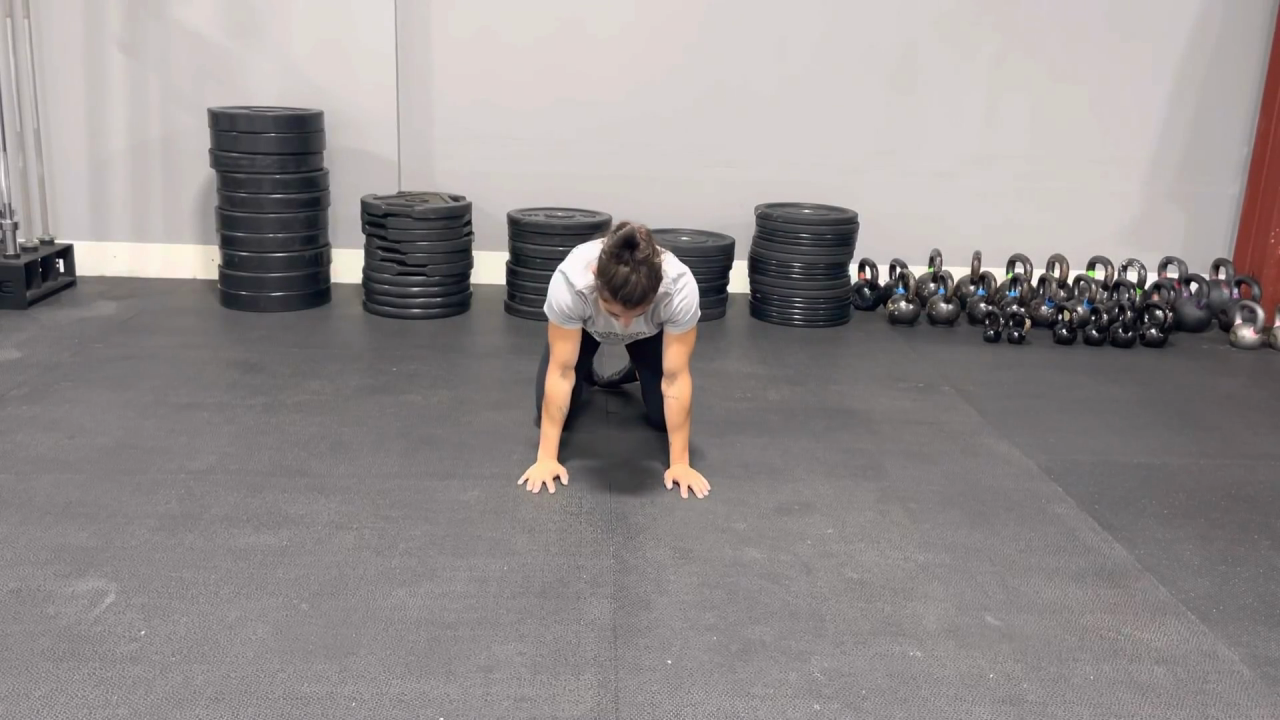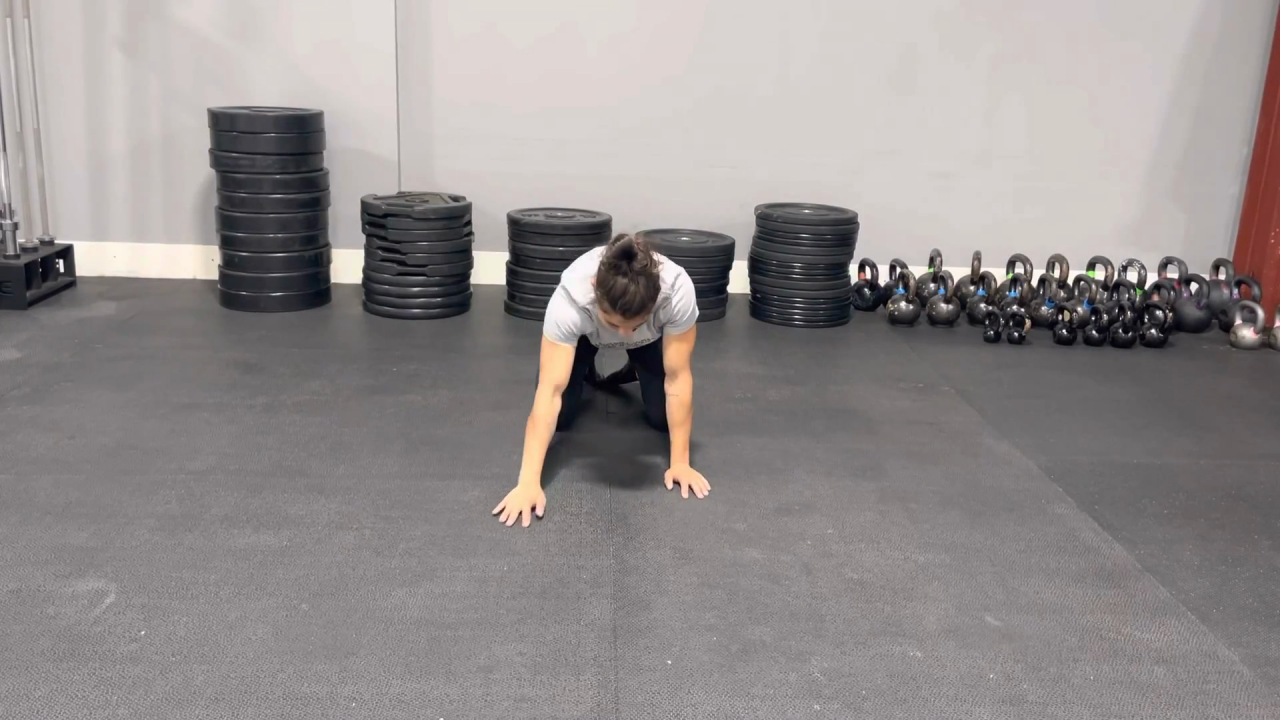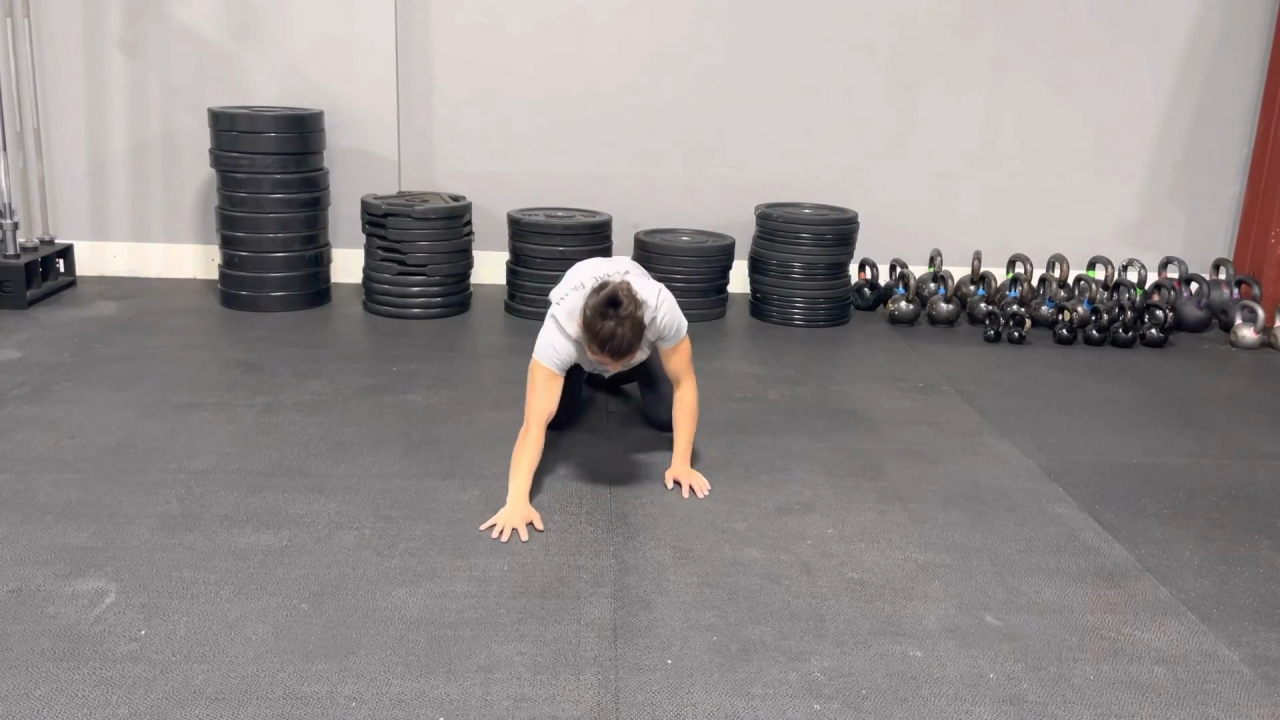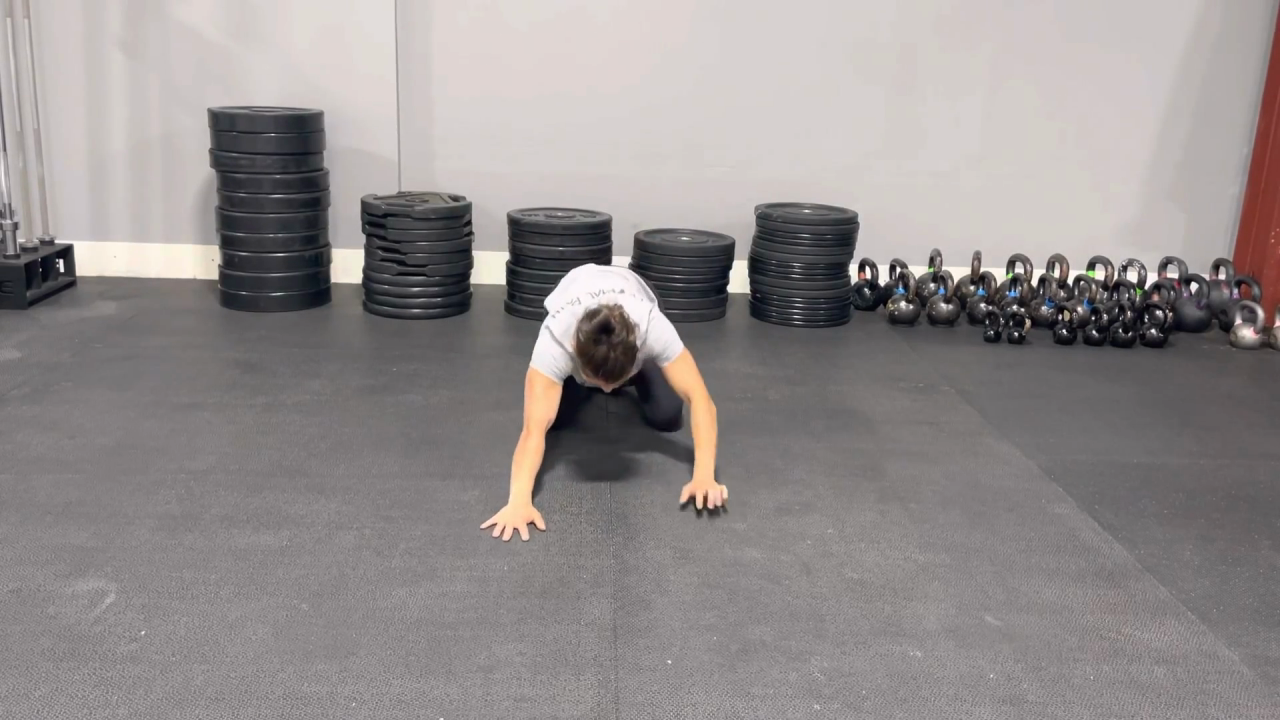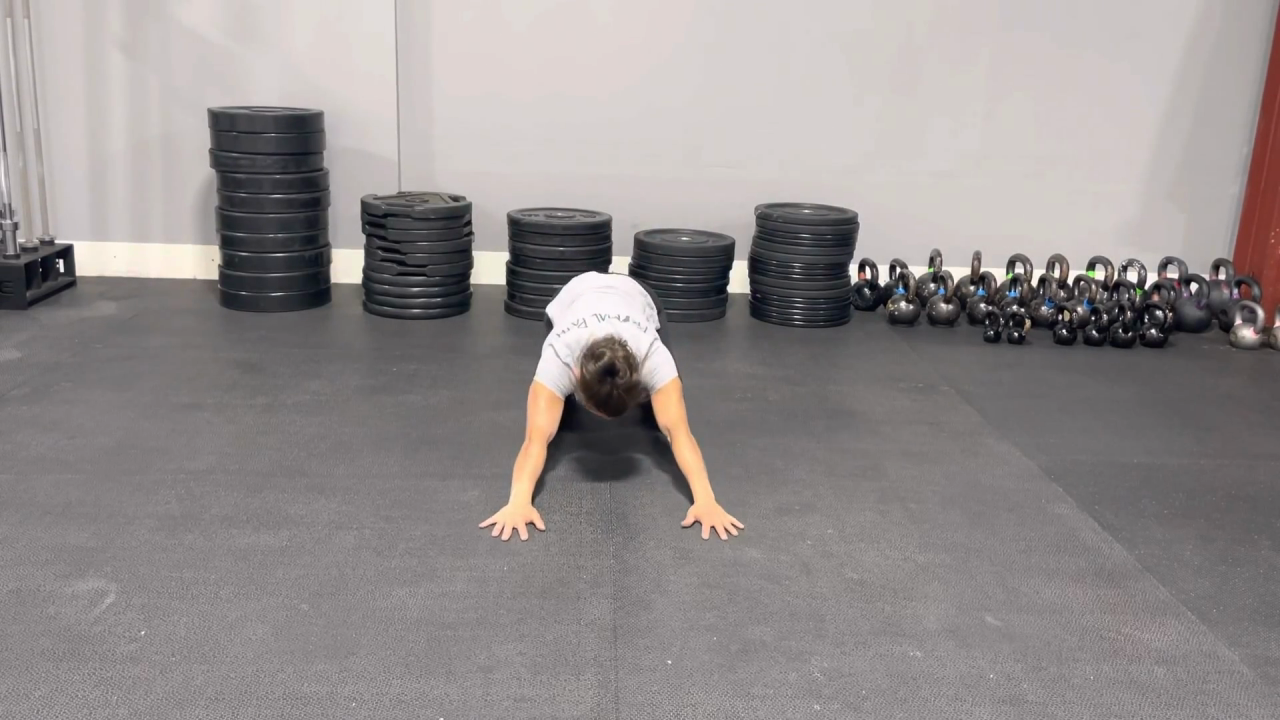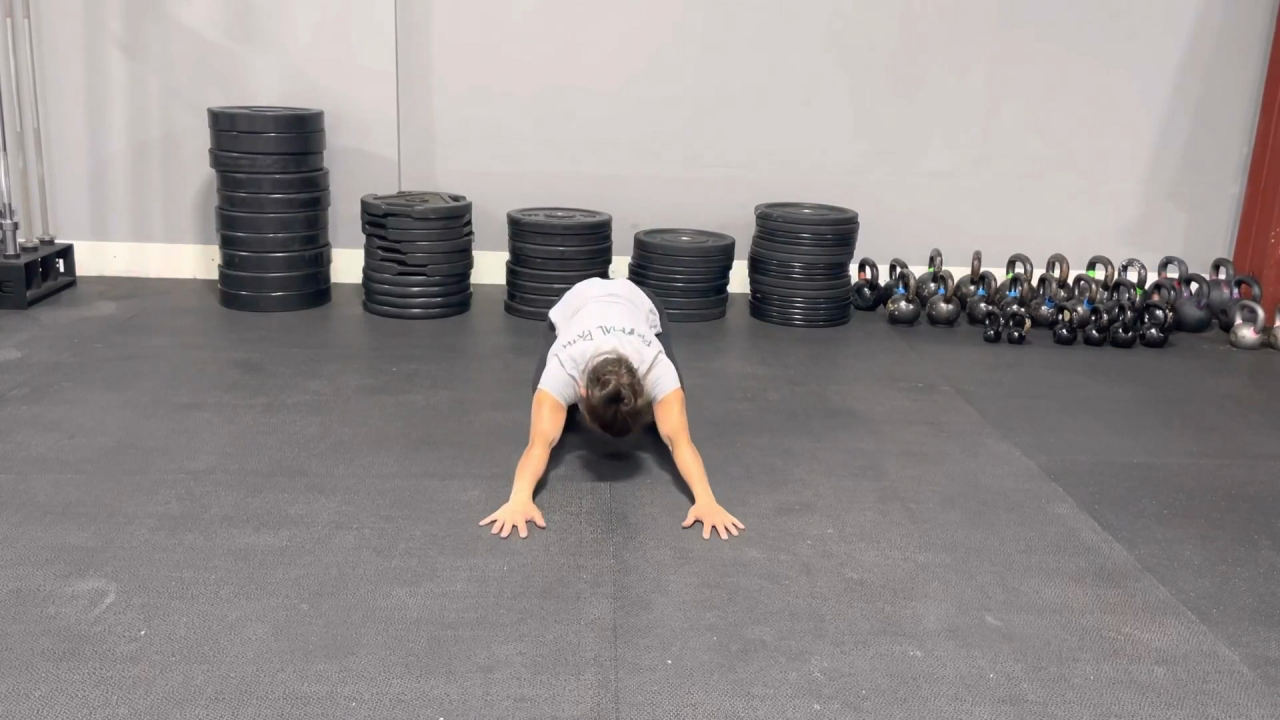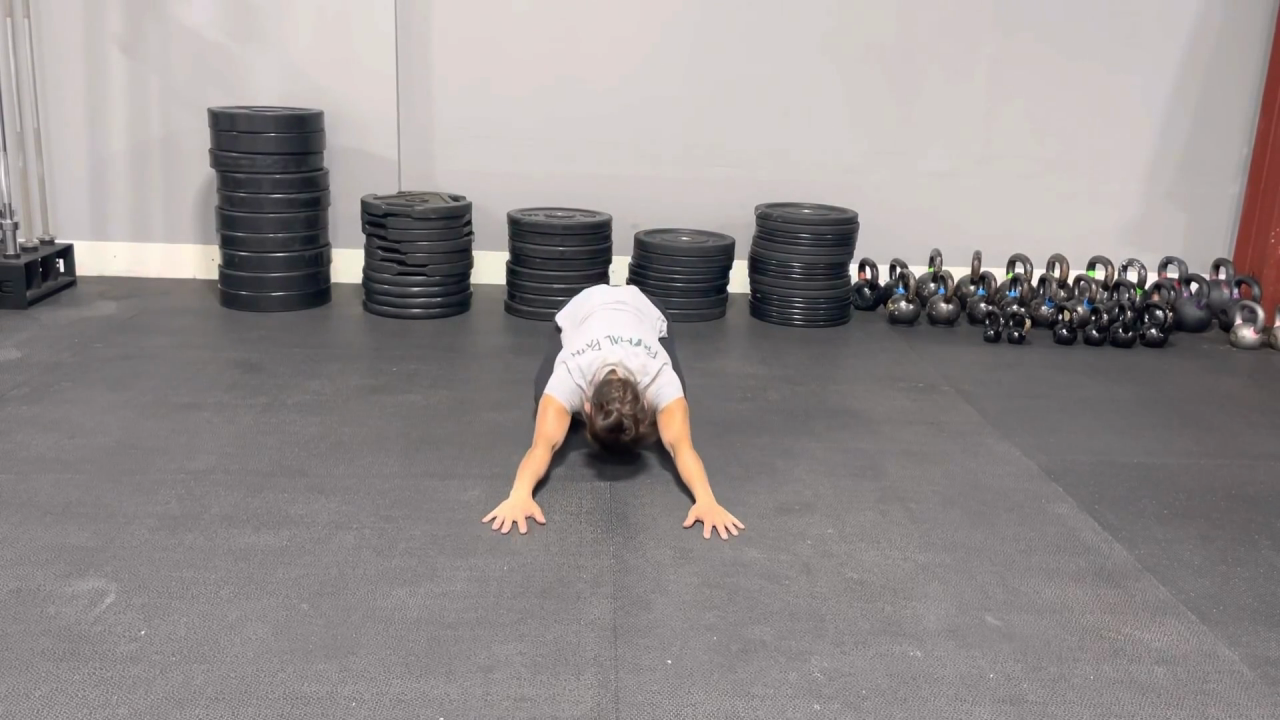
dt=0.3s
person 1, frame 1
left shoulder: (681, 287)
right shoulder: (569, 282)
left elbow: (676, 378)
right elbow: (560, 372)
left wrist: (680, 463)
right wrist: (546, 458)
right hip: (583, 325)
left knee: (662, 417)
right knee: (551, 410)
left ankle: (636, 371)
right ankle: (586, 373)
person 1, frame 2
left shoulder: (677, 290)
right shoulder: (570, 297)
left elbow: (677, 378)
right elbow: (550, 391)
left wrist: (680, 463)
right wrist: (528, 482)
right hip: (584, 330)
left knee: (662, 417)
right knee: (558, 418)
left ankle: (637, 369)
right ankle: (585, 373)
person 1, frame 3
left shoulder: (660, 309)
right shoulder: (560, 327)
left elbow: (684, 385)
right elbow: (535, 424)
left wrist: (682, 464)
right wrist: (516, 501)
right hip: (573, 308)
left knee: (665, 416)
right knee: (557, 416)
left ankle: (633, 372)
right ankle: (584, 373)
person 1, frame 4
left shoulder: (652, 327)
right shoulder: (556, 339)
left elbow: (699, 400)
right elbow: (534, 429)
left wrist: (704, 476)
right wrist: (518, 501)
left knee: (666, 417)
right knee: (557, 417)
left ankle: (636, 378)
right ankle: (577, 380)
person 1, frame 5
left shoulder: (652, 354)
right shoulder: (560, 356)
left elbow: (678, 431)
right elbow: (536, 439)
left wrist: (705, 499)
right wrist: (519, 502)
left knee: (663, 413)
right knee: (551, 414)
person 1, frame 6
left shoulder: (655, 366)
right shoulder: (564, 367)
left elbow: (679, 440)
right elbow: (540, 443)
left wrist: (706, 501)
right wrist: (519, 499)
left hip: (640, 303)
right hip: (573, 304)
left knee: (667, 412)
right knee: (550, 410)
person 1, frame 7
left shoulder: (658, 377)
right shoulder: (572, 376)
left elbow: (681, 446)
right elbow: (543, 445)
left wrist: (706, 501)
right wrist: (519, 496)
left hip: (643, 310)
right hip: (580, 311)
left knee: (675, 408)
right knee: (547, 406)
